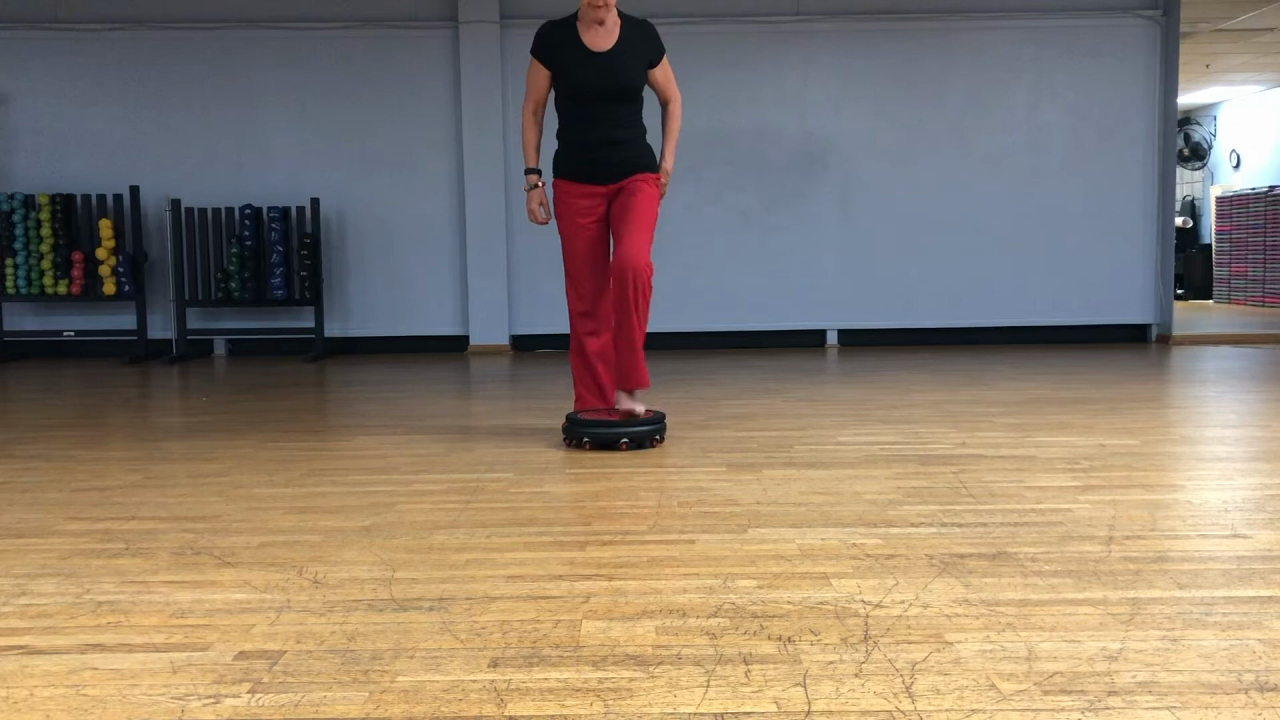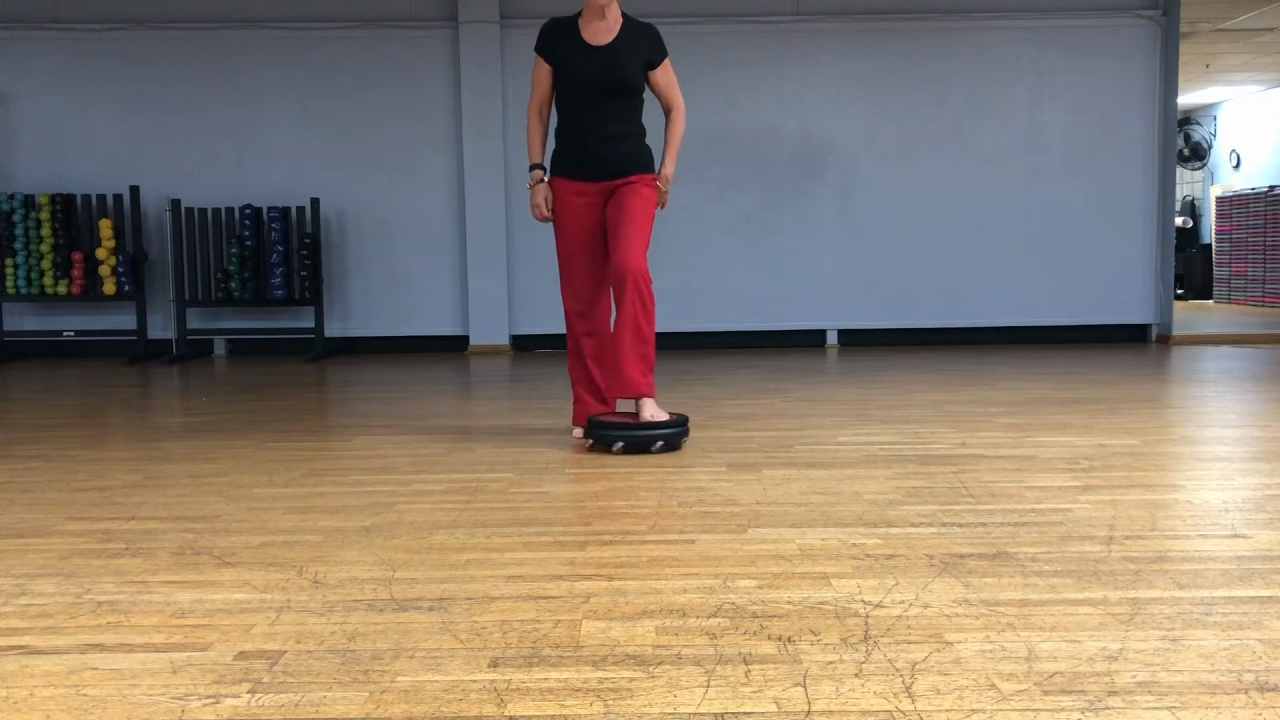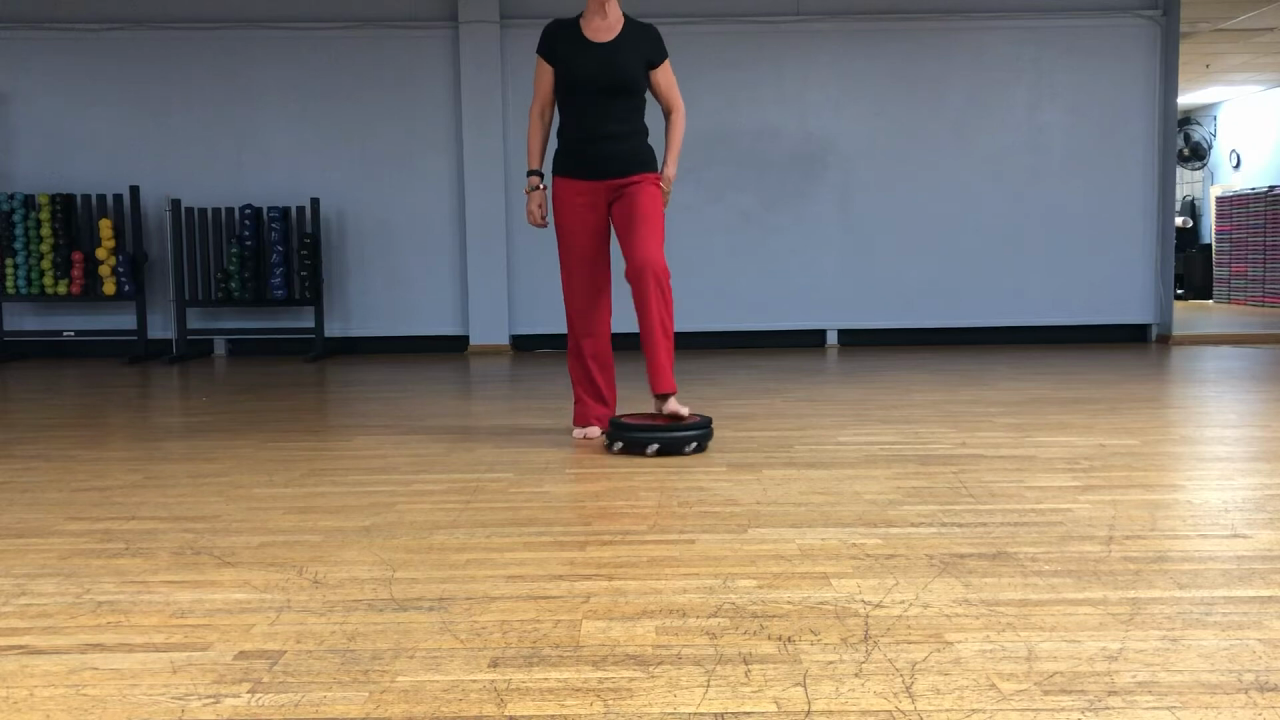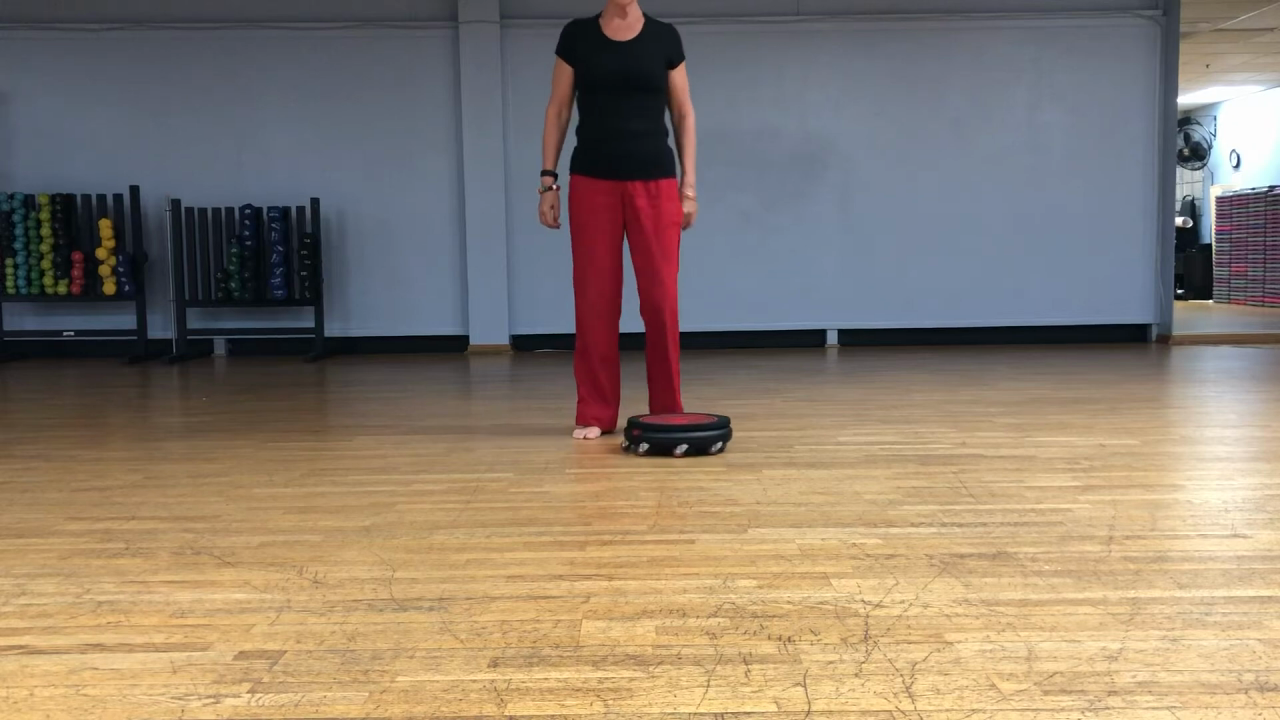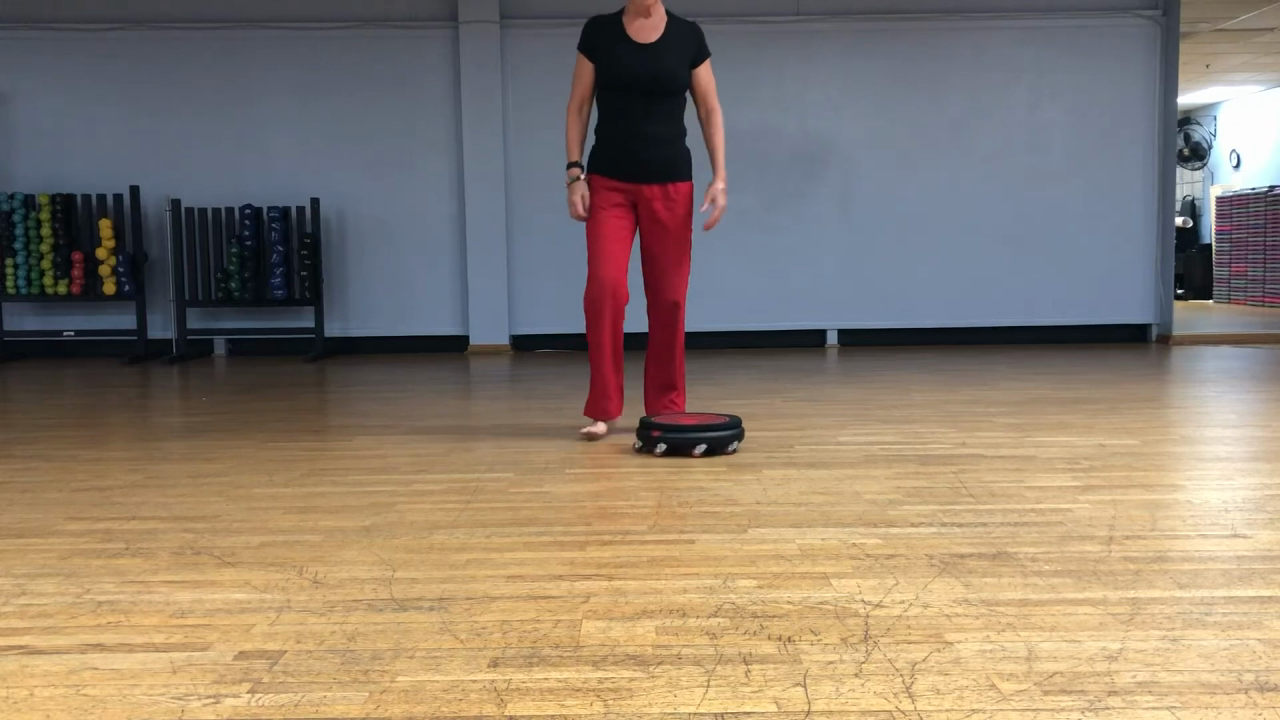
dt=0.3s
person 1, frame 1
left shoulder: (643, 36)
right shoulder: (552, 38)
left elbow: (672, 100)
right elbow: (533, 110)
left wrist: (667, 161)
right wrist: (533, 178)
left hip: (636, 178)
right hip: (576, 185)
left knee: (632, 266)
right knee: (585, 297)
left ankle: (629, 385)
right ankle: (592, 409)
person 1, frame 2
left shoulder: (644, 37)
right shoulder: (555, 35)
left elbow: (675, 107)
right elbow: (538, 110)
left wrist: (668, 168)
right wrist: (537, 174)
left hip: (632, 178)
right hip: (573, 183)
left knee: (629, 268)
right knee: (582, 297)
left ankle: (642, 393)
right ankle: (592, 412)
person 1, frame 3
left shoulder: (645, 37)
right shoulder: (557, 36)
left elbow: (674, 109)
right elbow: (541, 112)
left wrist: (669, 170)
right wrist: (534, 178)
left hip: (636, 177)
right hip: (575, 183)
left knee: (649, 267)
right knee: (584, 296)
left ankle: (665, 392)
right ankle: (592, 412)
person 1, frame 4
left shoulder: (664, 37)
left elbow: (684, 115)
right elbow: (558, 112)
left wrist: (689, 183)
right wrist: (548, 179)
left hip: (654, 181)
right hip: (593, 183)
left knee: (660, 297)
right knee: (595, 299)
left ankle: (667, 408)
right ankle: (595, 413)
person 1, frame 5
left shoulder: (687, 36)
left elbow: (710, 110)
right elbow: (578, 107)
left wrist: (718, 178)
right wrist: (574, 171)
left hip: (670, 184)
right hip: (608, 184)
left knee: (668, 298)
right knee: (605, 288)
left ankle: (666, 409)
right ankle: (602, 407)
